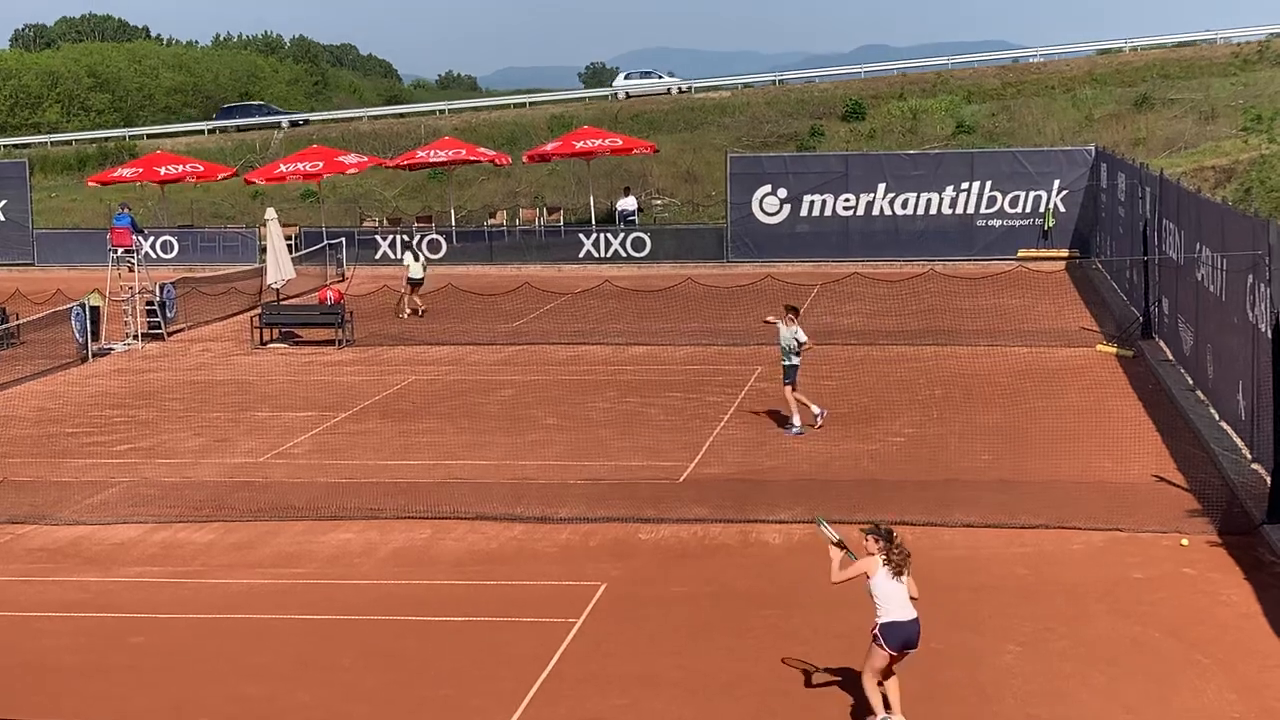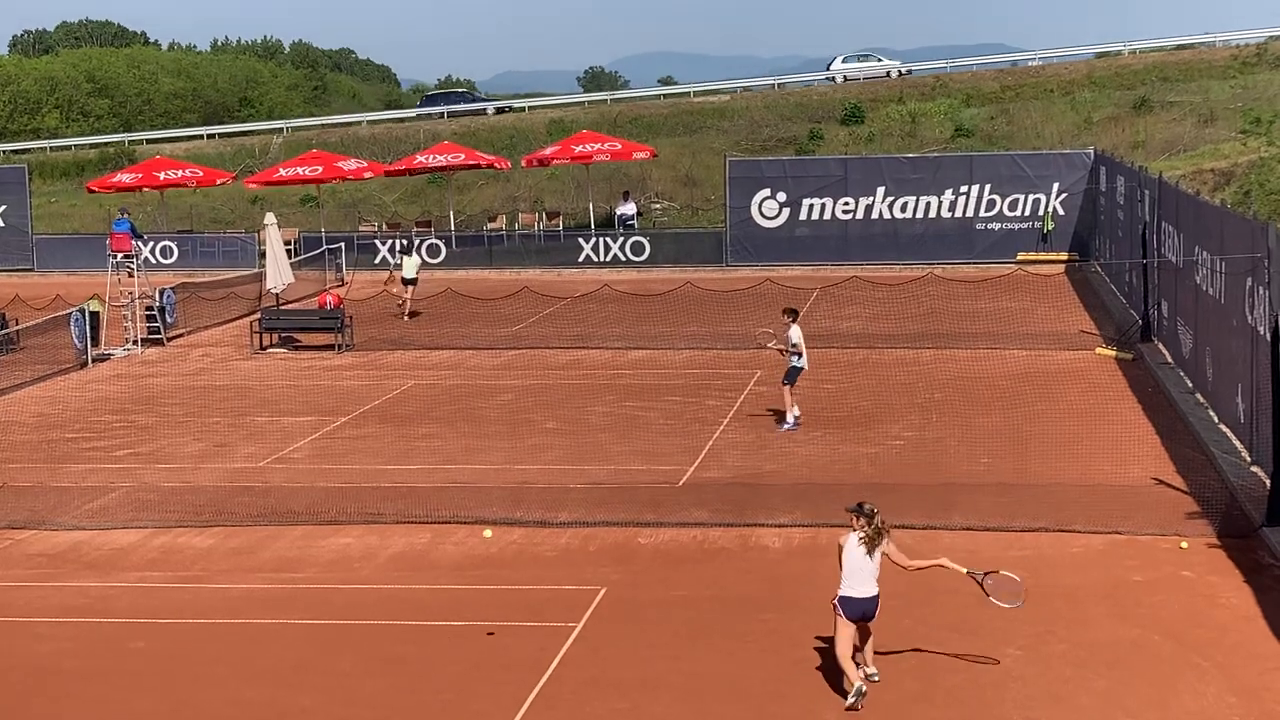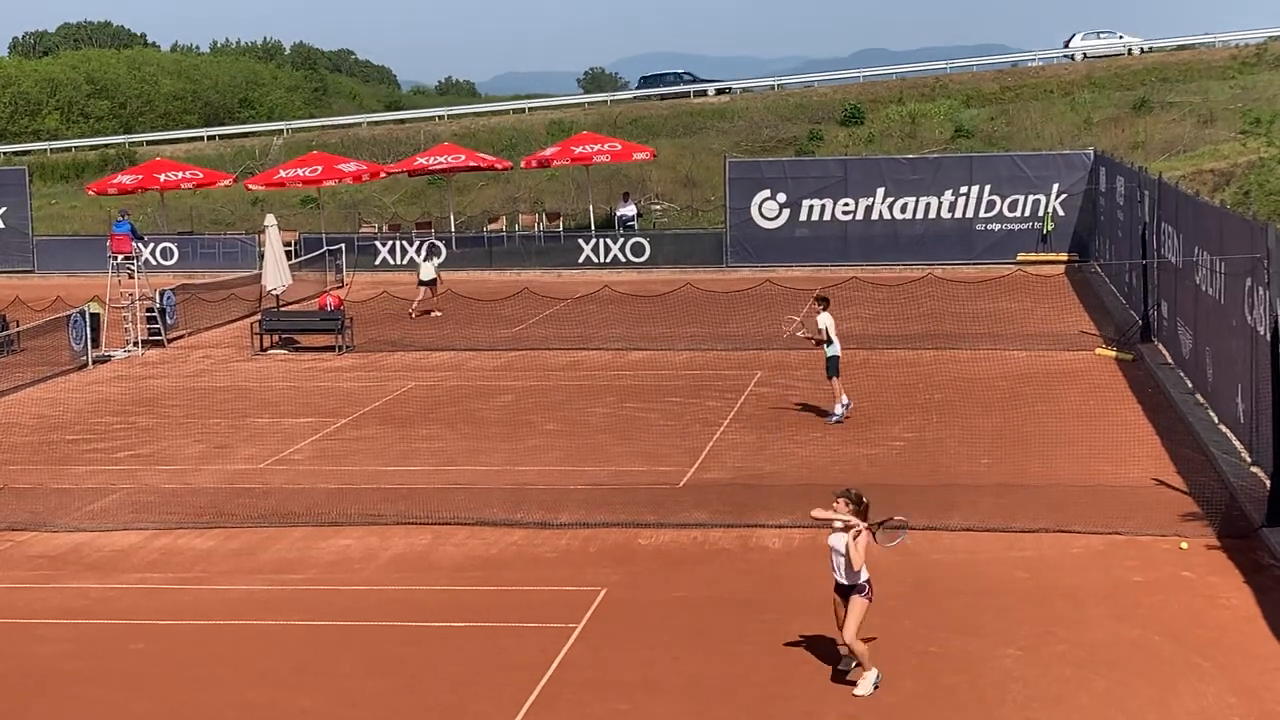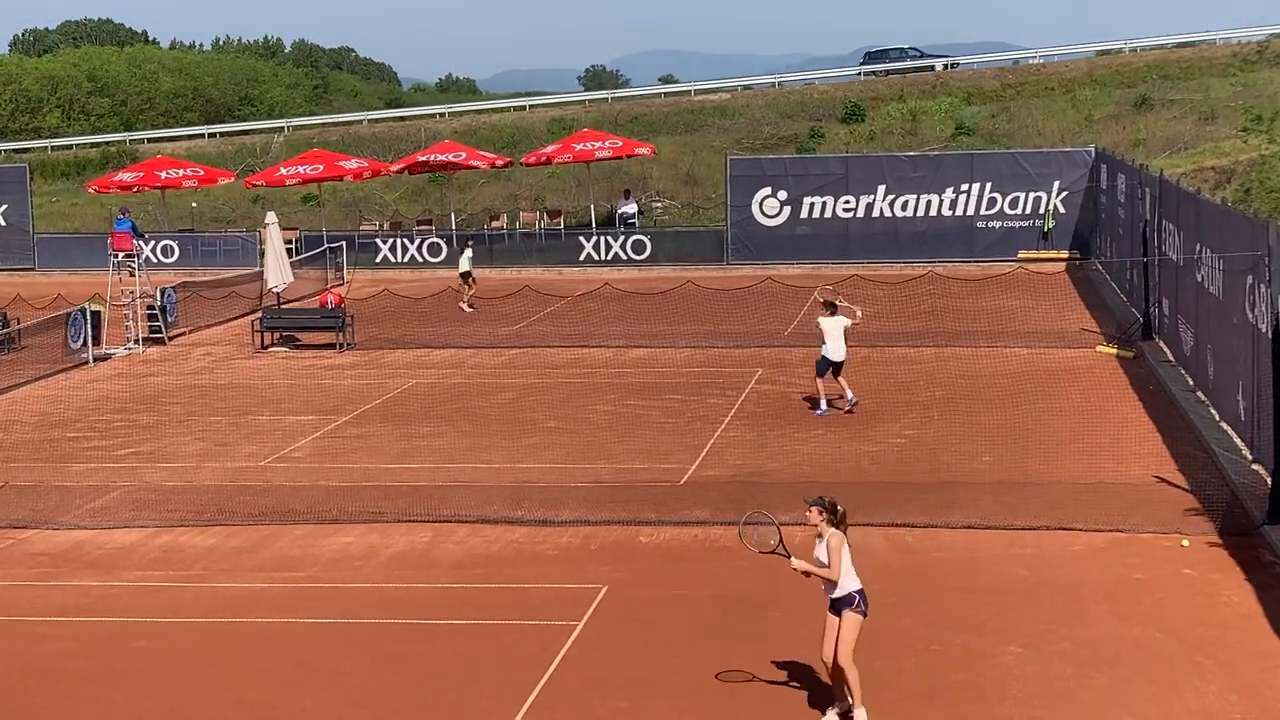
dt=0.7s
person 1, frame 1
left shoulder: (870, 562)
right shoulder: (901, 563)
left elbow: (836, 578)
right elbow: (914, 594)
left wrist: (836, 559)
left hip: (890, 629)
right hip: (912, 627)
left knee: (868, 679)
right knee: (886, 670)
person 1, frame 2
left shoulder: (844, 540)
right shoulder: (883, 543)
right elbow: (909, 565)
right wrist: (941, 562)
left hip: (847, 601)
right hip: (871, 601)
left knee: (843, 654)
right knee: (864, 631)
left ankle: (857, 684)
right ankle: (870, 669)
person 1, frame 3
left shoulder: (861, 531)
right shoulder: (837, 519)
left elbow: (857, 566)
right elbow: (814, 513)
left wrist: (852, 538)
right wrist: (841, 518)
left hip: (860, 587)
right hip: (841, 584)
left knee: (849, 638)
right knee: (843, 631)
left ankle: (871, 673)
right ankle: (857, 652)
person 1, frame 4
left shoulder: (834, 537)
right shoulder: (820, 537)
left elbow: (834, 575)
left wrist: (806, 567)
right wrist: (808, 568)
left hip: (852, 598)
right hip: (836, 601)
left knee: (842, 659)
right knee: (827, 658)
